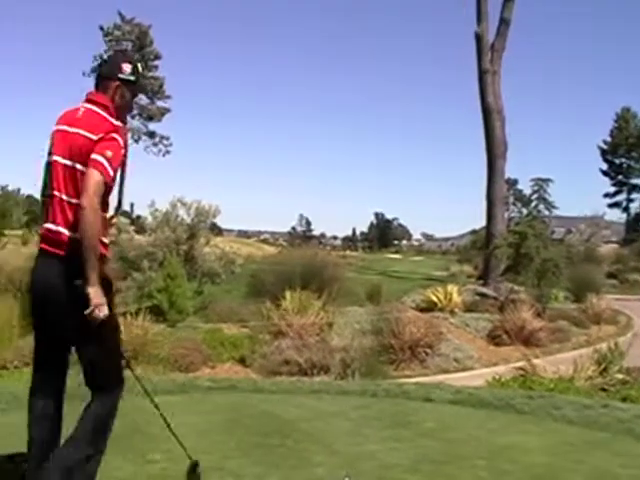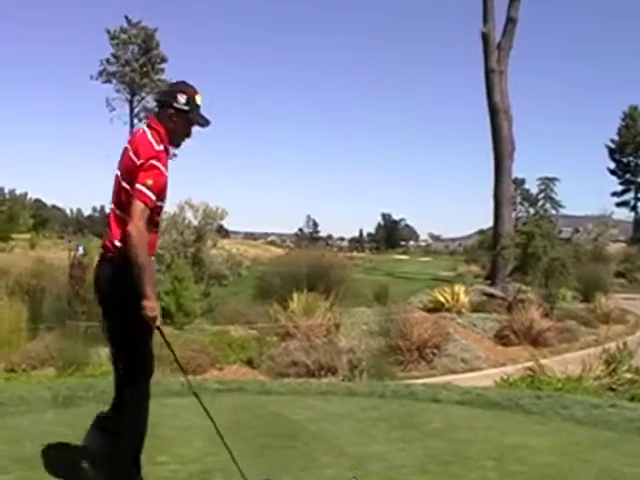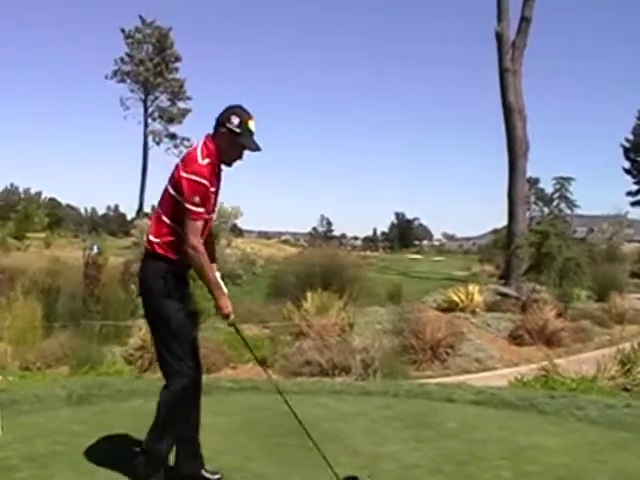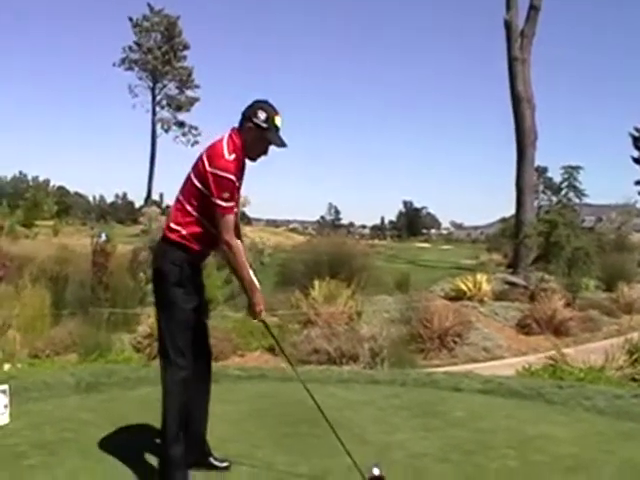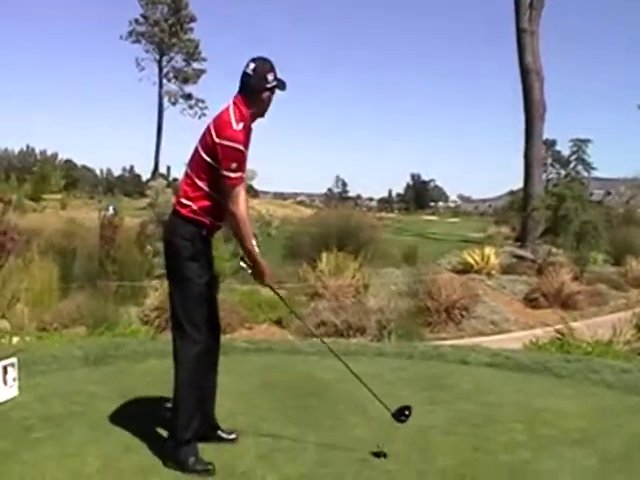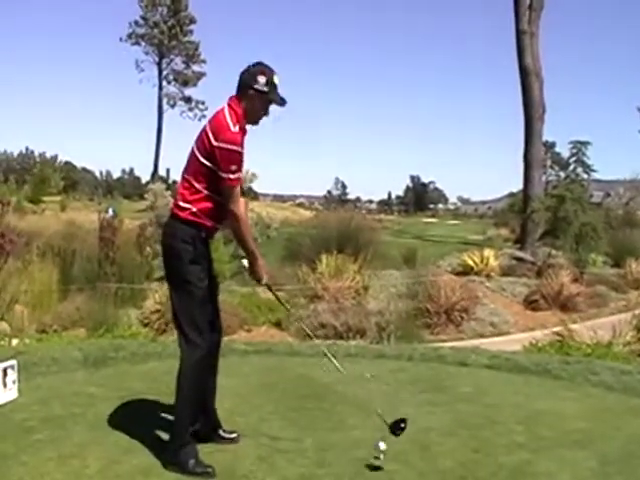
dt=0.5s
person 1, frame 1
left shoulder: (65, 121)
right shoulder: (111, 132)
right elbow: (89, 206)
right wrist: (93, 282)
left hip: (44, 267)
right hip: (73, 273)
left knee: (46, 385)
right knee: (107, 385)
person 1, frame 2
left shoulder: (140, 140)
right shoulder: (154, 158)
right elbow: (135, 229)
right wrist: (148, 294)
left hip: (113, 270)
right hip: (126, 278)
left knee: (132, 373)
right knee: (135, 377)
person 1, frame 3
left shoulder: (212, 165)
right shoulder: (197, 169)
right elbow: (192, 244)
left wrist: (217, 278)
right wrist: (218, 294)
left hip: (175, 275)
right hip: (161, 275)
left knee: (191, 371)
right knee: (179, 371)
person 1, frame 4
left shoulder: (235, 157)
right shoulder: (223, 161)
left elbow: (231, 227)
right elbow: (226, 240)
left wrist: (250, 275)
right wrist: (251, 292)
left hip: (189, 263)
right hip: (175, 263)
left knee: (200, 360)
right knee: (179, 365)
left ankle: (195, 448)
person 1, frame 5
left shoulder: (237, 122)
right shoulder: (232, 131)
left elbow: (237, 193)
right elbow: (233, 207)
left wrist: (251, 247)
right wrist: (256, 260)
left hip: (198, 236)
right hip: (187, 236)
left knee: (209, 334)
right knee: (193, 339)
left ankle: (203, 422)
right ankle: (180, 445)
person 1, frame 6
left shoulder: (229, 123)
right shoulder: (228, 133)
left elbow: (232, 199)
right elbow: (233, 208)
left wrist: (247, 251)
right wrist: (255, 258)
left hip: (196, 238)
right hip: (186, 238)
left knee: (210, 334)
right knee: (197, 341)
left ankle: (204, 422)
right ankle: (180, 446)
